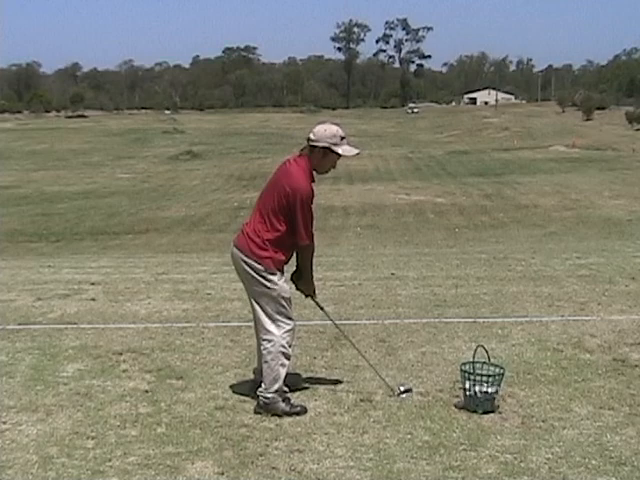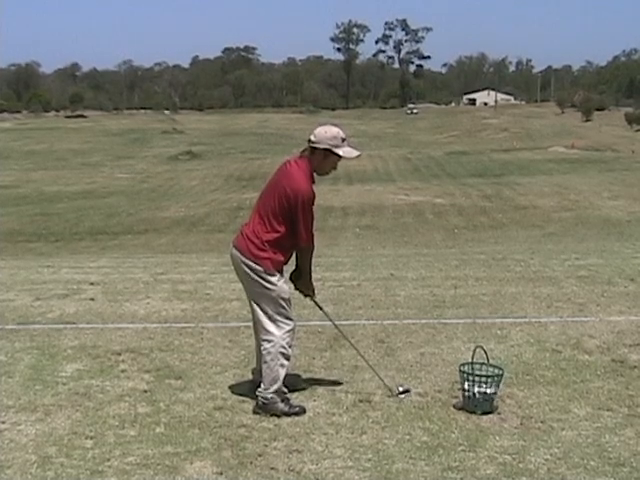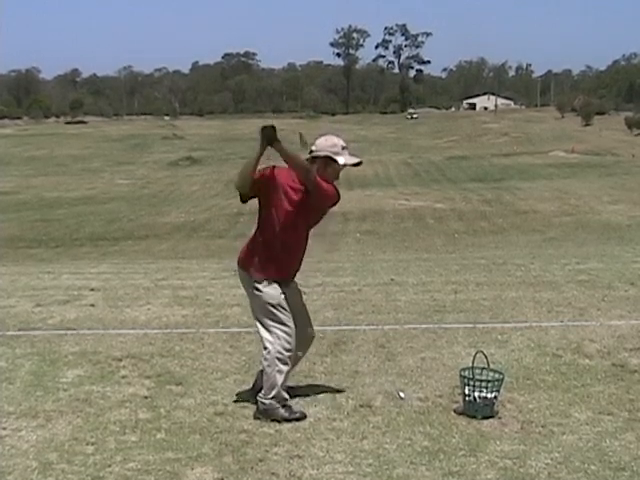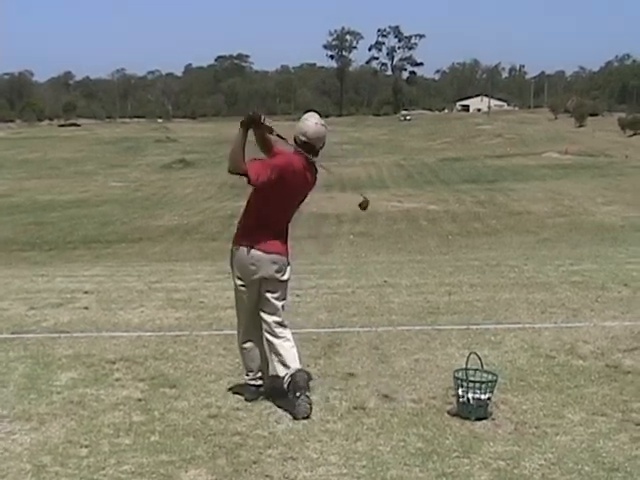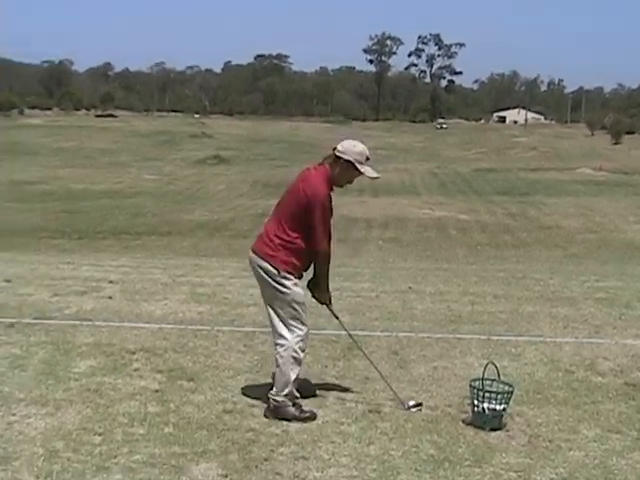
dt=1s
person 1, frame 1
left shoulder: (293, 165)
right shoulder: (301, 186)
right elbow: (304, 240)
left wrist: (299, 269)
right wrist: (307, 278)
left hip: (245, 248)
right hip: (260, 260)
left knee: (269, 324)
right knee: (280, 328)
left ankle: (265, 378)
right ankle: (270, 397)
person 1, frame 2
left shoulder: (293, 166)
right shoulder: (302, 187)
right elbow: (305, 240)
left wrist: (299, 270)
right wrist: (305, 277)
left hip: (245, 250)
right hip: (260, 260)
left knee: (267, 323)
right knee: (280, 327)
left ankle: (264, 378)
right ankle: (269, 396)
person 1, frame 3
left shoulder: (329, 194)
right shoulder: (275, 176)
left elbow: (307, 176)
right elbow: (242, 188)
left wrist: (278, 146)
right wrist: (261, 149)
left hip: (284, 276)
right hip: (258, 270)
left knee: (303, 335)
right knee: (281, 337)
left ankle: (265, 384)
right ankle: (269, 402)
person 1, frame 4
left shoulder: (286, 165)
right shoulder: (310, 173)
left elbow: (235, 167)
right elbow: (270, 151)
left wrist: (245, 128)
right wrist: (259, 129)
left hip: (247, 251)
right hip: (276, 255)
left knee: (248, 324)
right knee: (275, 323)
left ankle: (254, 381)
right ankle: (293, 376)
person 1, frame 5
left shoulder: (312, 175)
right shoulder: (319, 192)
right elbow: (321, 247)
left wrist: (316, 279)
right wrist: (323, 286)
left hip: (266, 255)
right hip: (277, 264)
left knee: (289, 328)
right knee: (294, 333)
left ankle: (286, 381)
right ankle: (281, 401)
